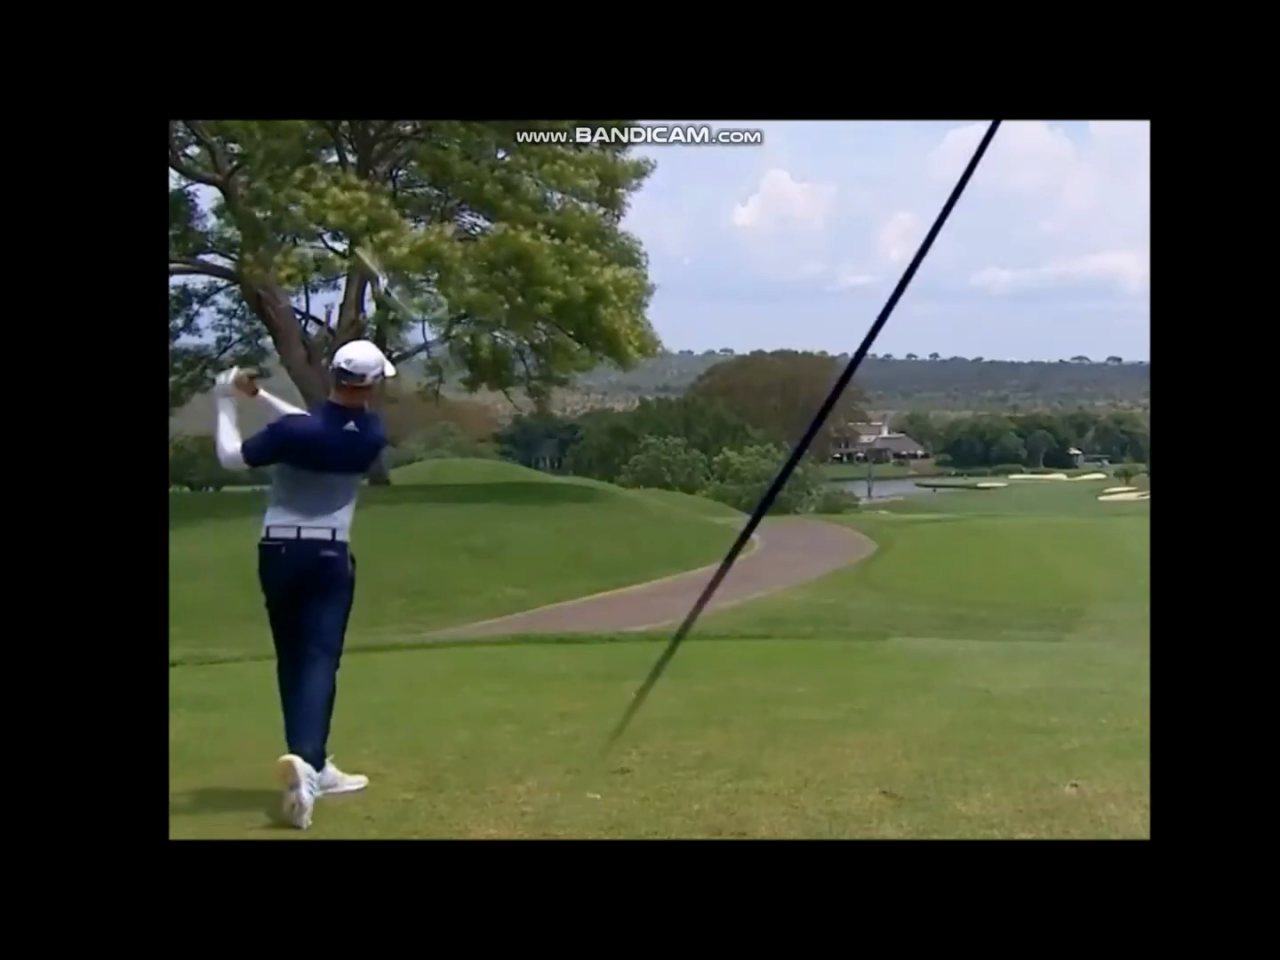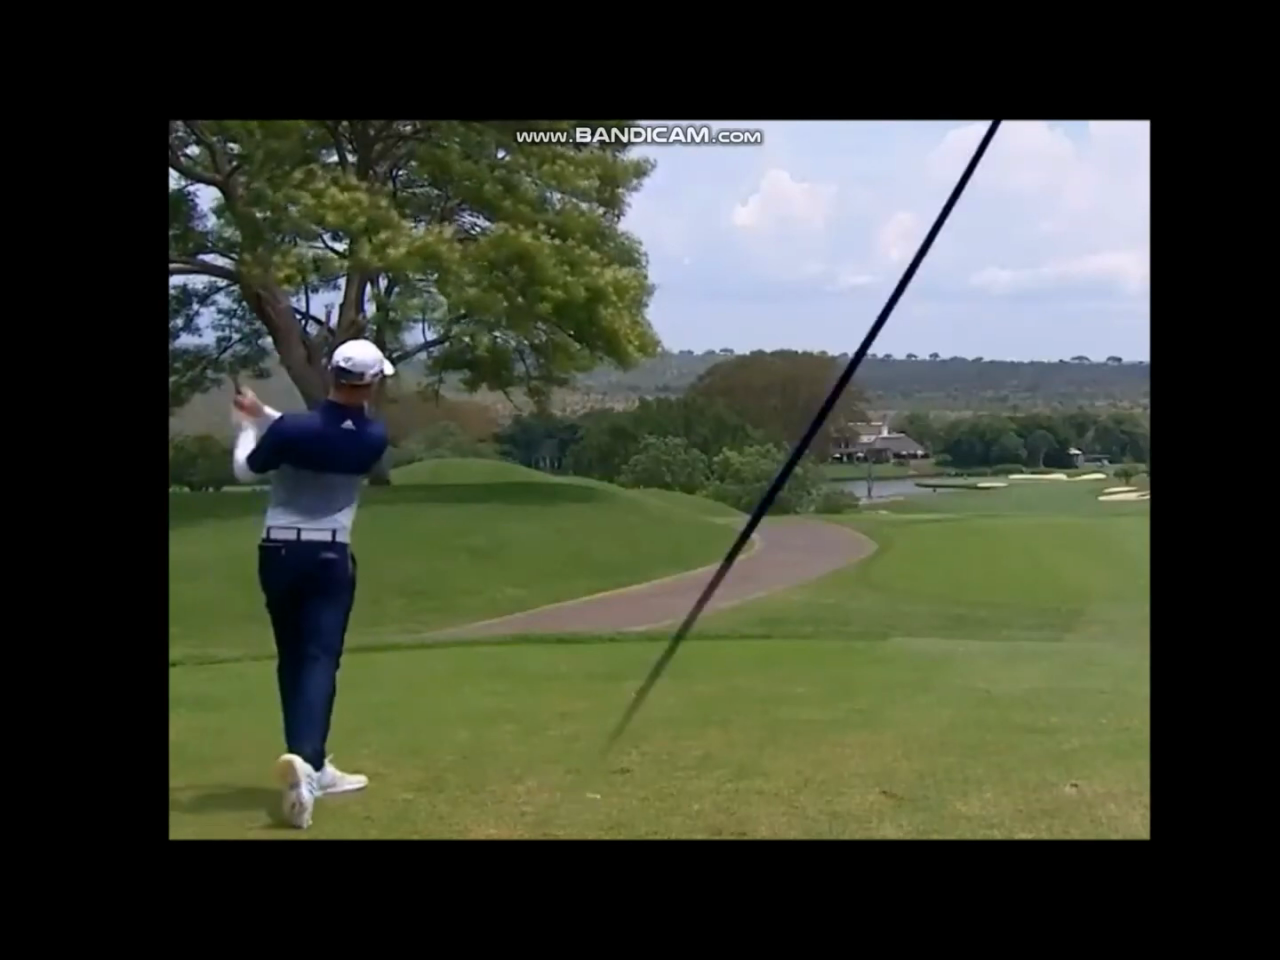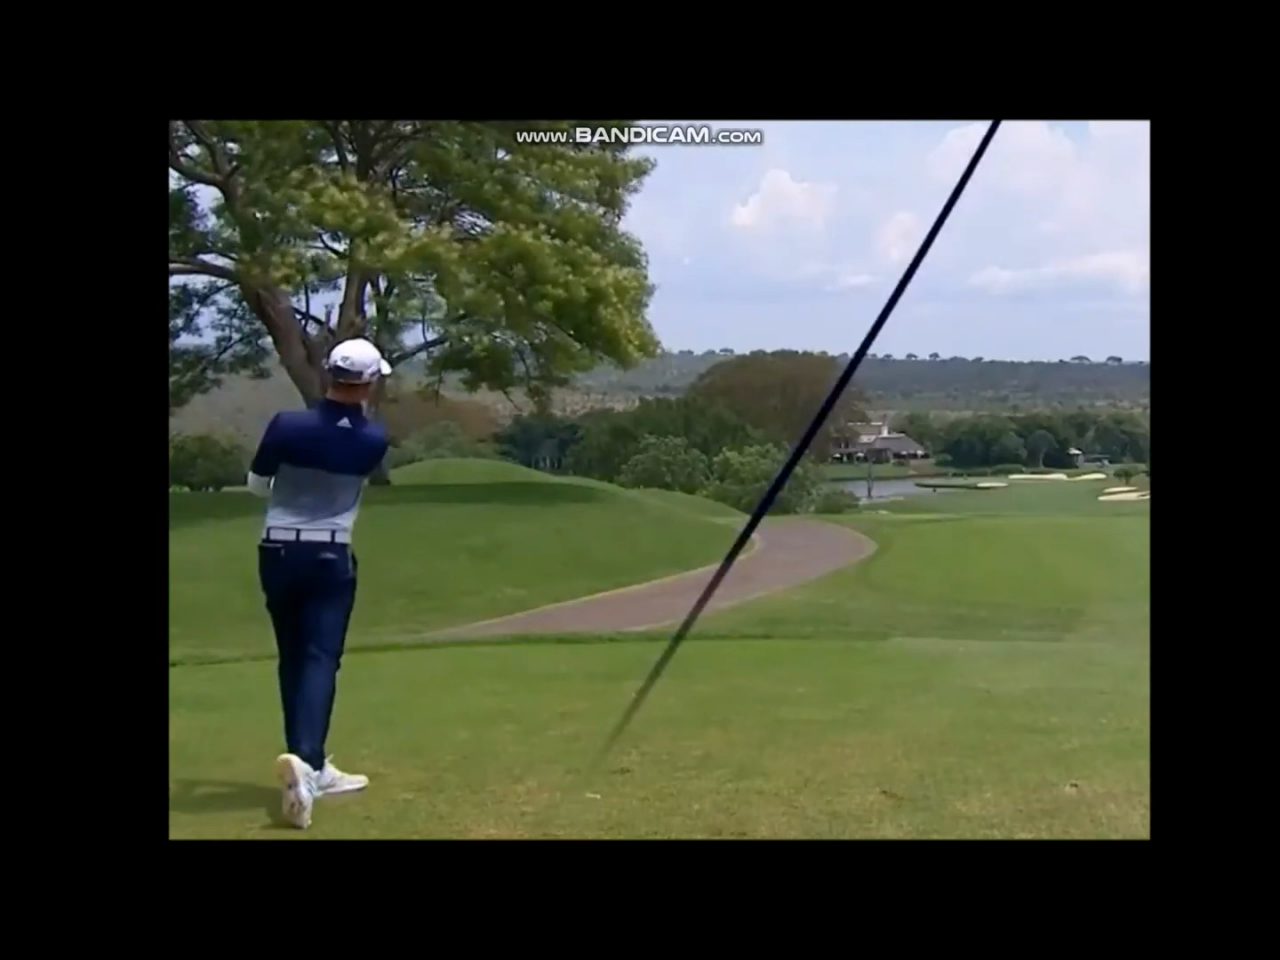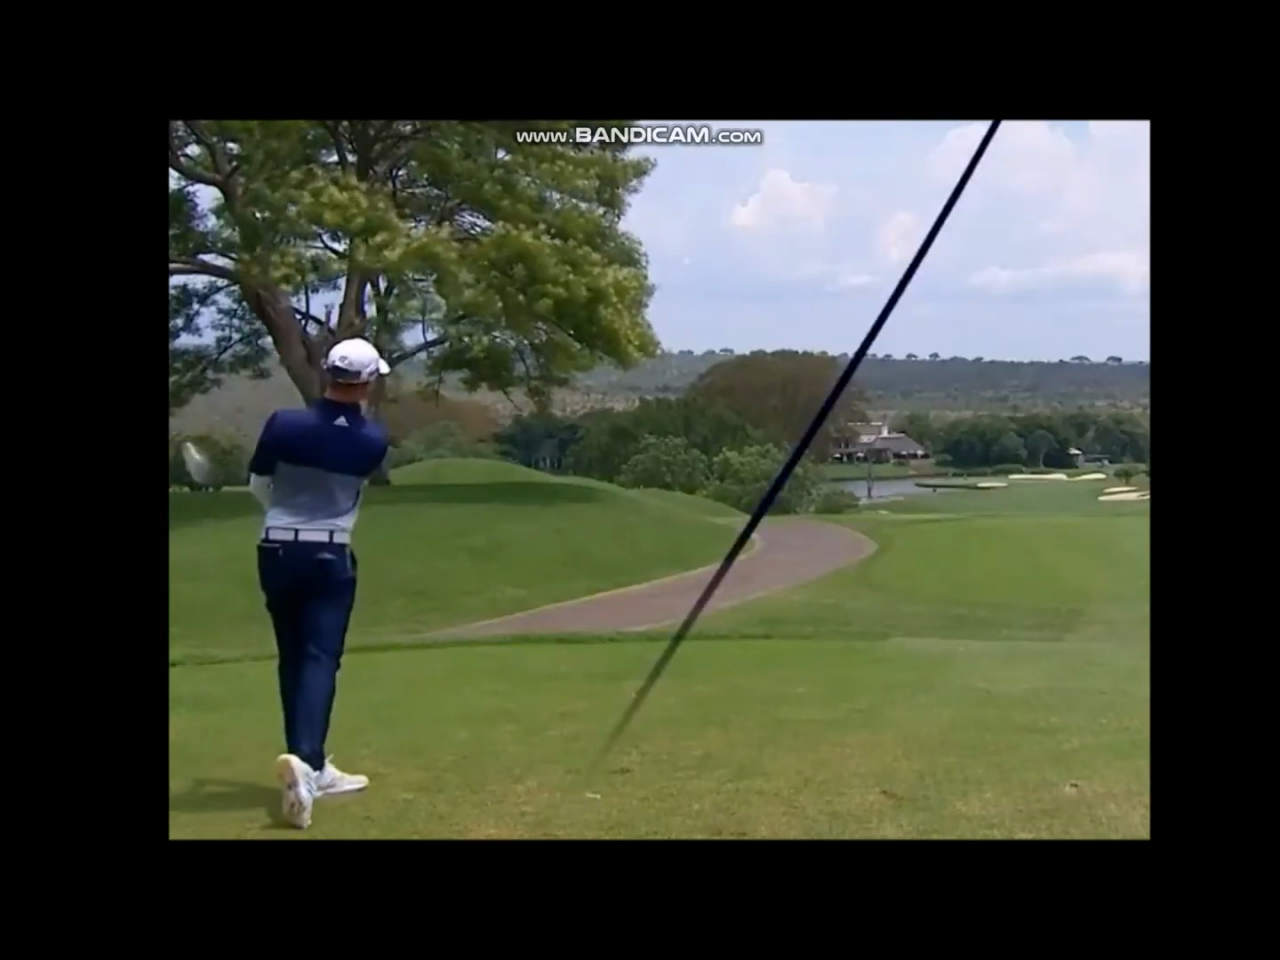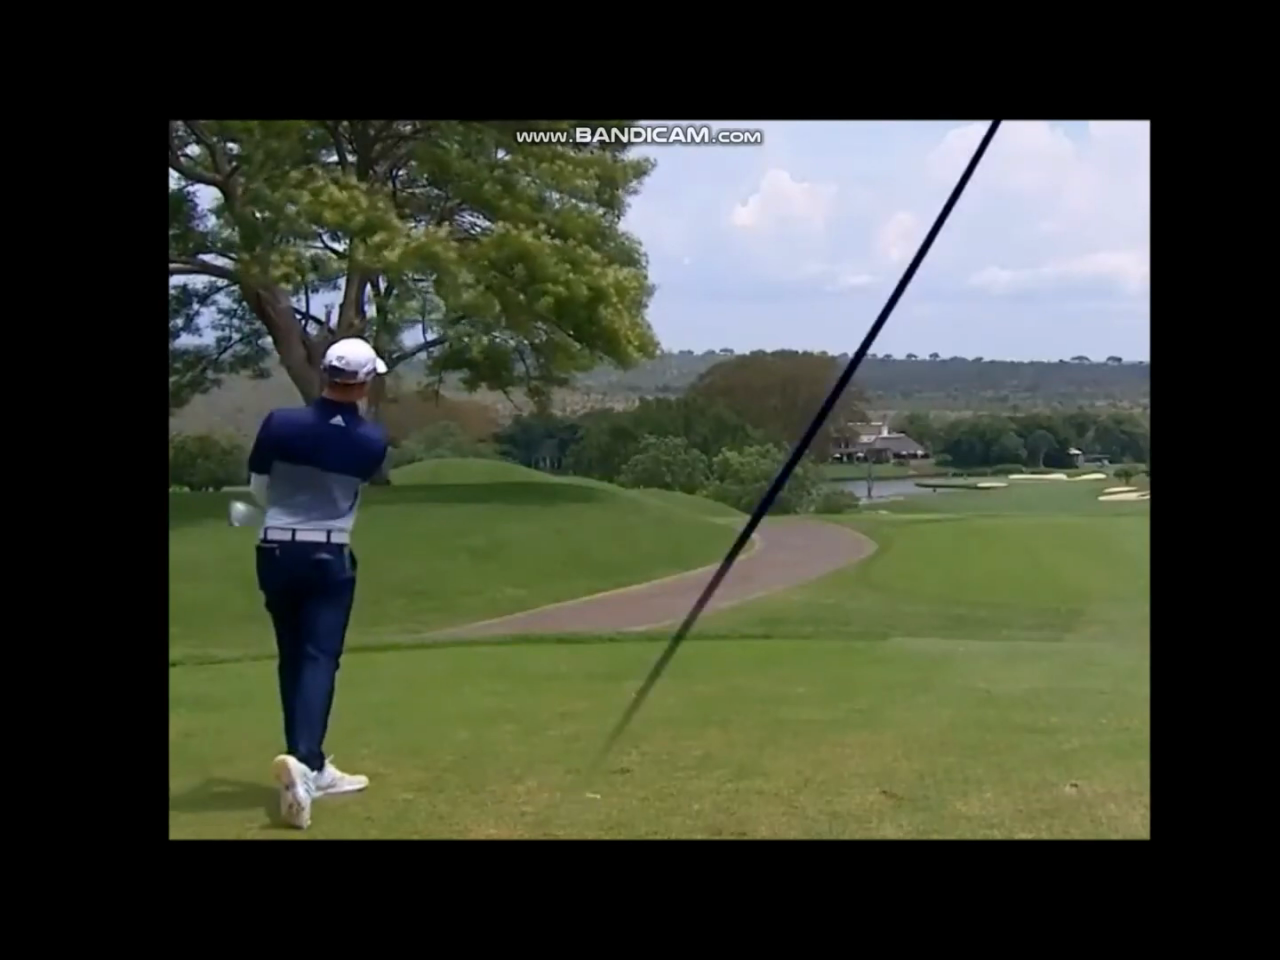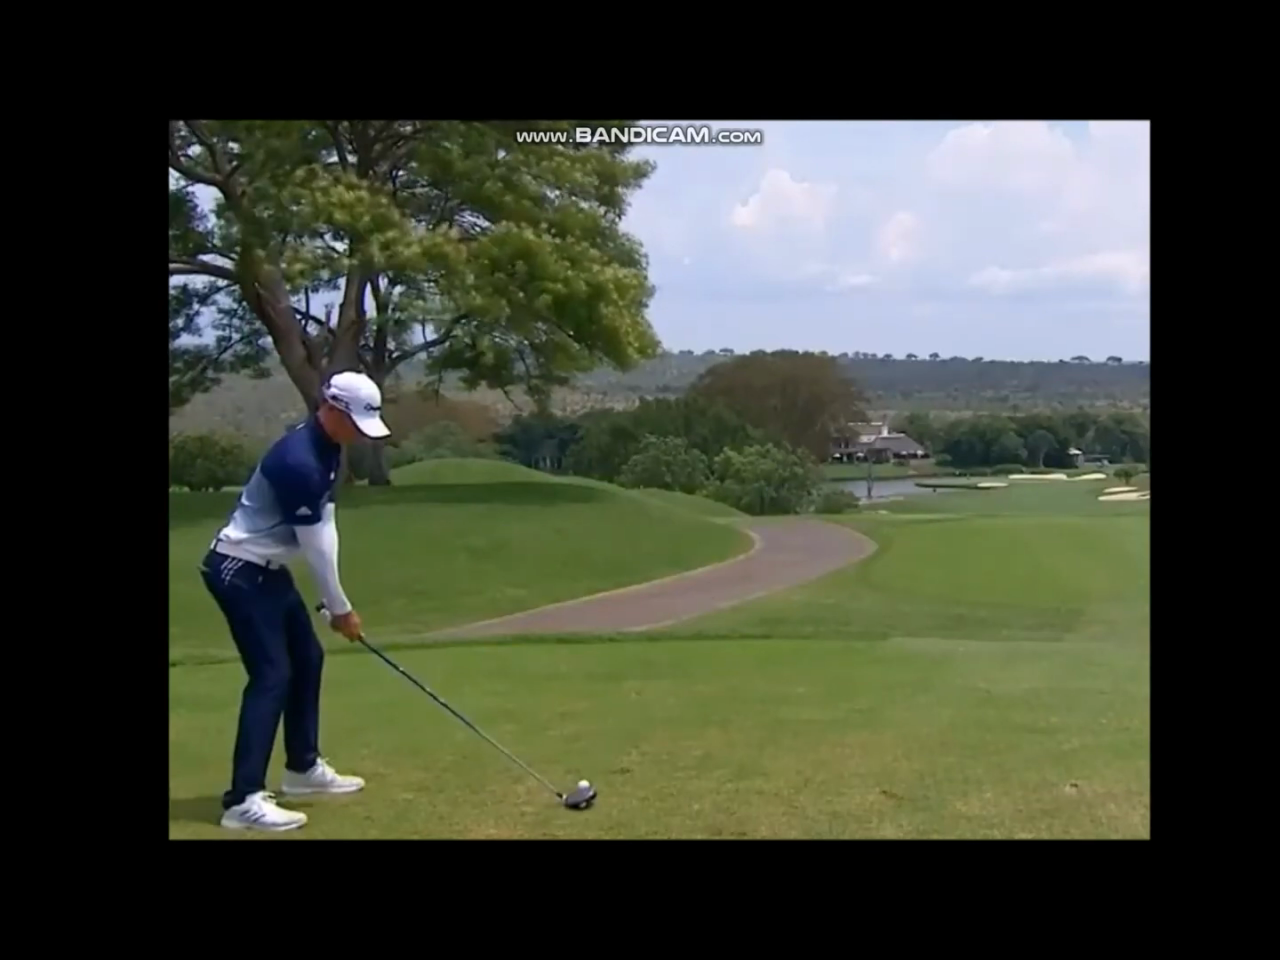
dt=0.1s
person 1, frame 1
left shoulder: (291, 431)
right shoulder: (373, 436)
left elbow: (232, 460)
left wrist: (225, 400)
right wrist: (261, 396)
left hip: (278, 552)
right hip: (329, 557)
left knee: (291, 659)
right knee: (319, 659)
left ankle: (311, 765)
right ankle: (306, 760)
person 1, frame 2
left shoulder: (292, 431)
right shoulder: (374, 438)
left elbow: (245, 471)
left wrist: (249, 423)
right wrist: (265, 413)
left hip: (278, 553)
right hip: (329, 558)
left knee: (293, 660)
right knee: (319, 660)
left ankle: (311, 766)
right ankle: (306, 759)
person 1, frame 3
left shoulder: (287, 427)
right shoulder: (374, 440)
left elbow: (257, 486)
left hip: (279, 553)
right hip: (331, 558)
left knee: (294, 658)
right knee: (320, 659)
left ankle: (309, 765)
right ankle: (305, 760)
person 1, frame 4
left shoulder: (284, 425)
right shoulder: (374, 441)
left elbow: (260, 490)
left hip: (278, 553)
right hip: (330, 558)
left knee: (294, 658)
right knee: (320, 659)
left ankle: (309, 766)
right ankle: (305, 761)
person 1, frame 5
left shoulder: (281, 424)
right shoulder: (372, 440)
left elbow: (259, 489)
left hip: (285, 554)
right hip: (327, 559)
left knee: (308, 654)
right knee: (318, 659)
left ankle: (308, 765)
right ankle: (300, 765)
person 1, frame 6
left shoulder: (323, 452)
right shoulder: (299, 461)
left elbow: (326, 528)
right elbow: (314, 544)
left wrist: (334, 601)
right wrist: (340, 607)
left hip: (264, 569)
right hip: (239, 571)
left knee: (304, 661)
right knee: (272, 674)
left ankle: (303, 768)
right ankle: (243, 798)
